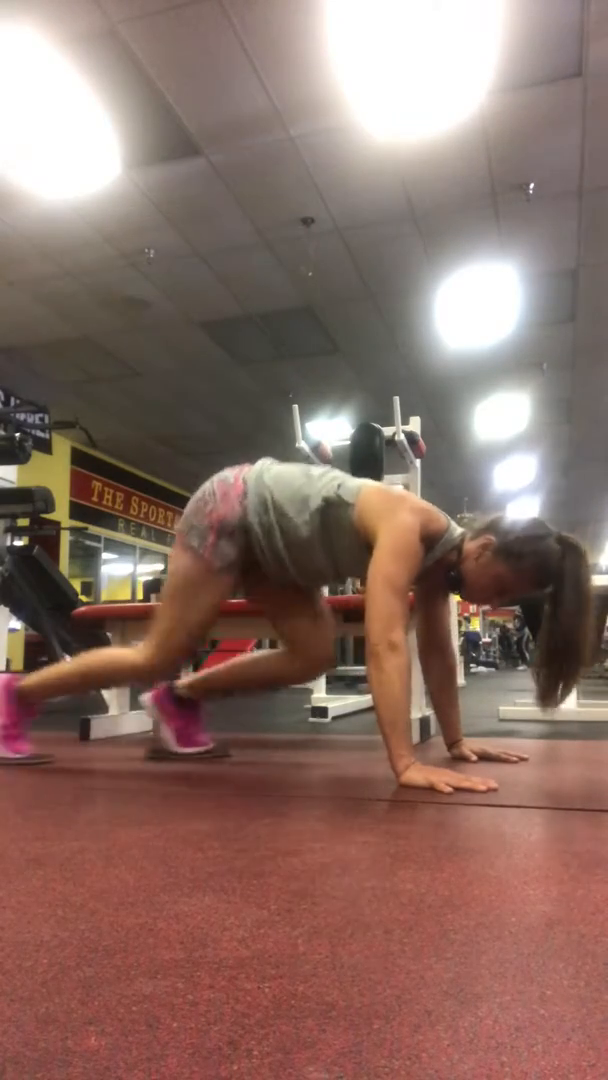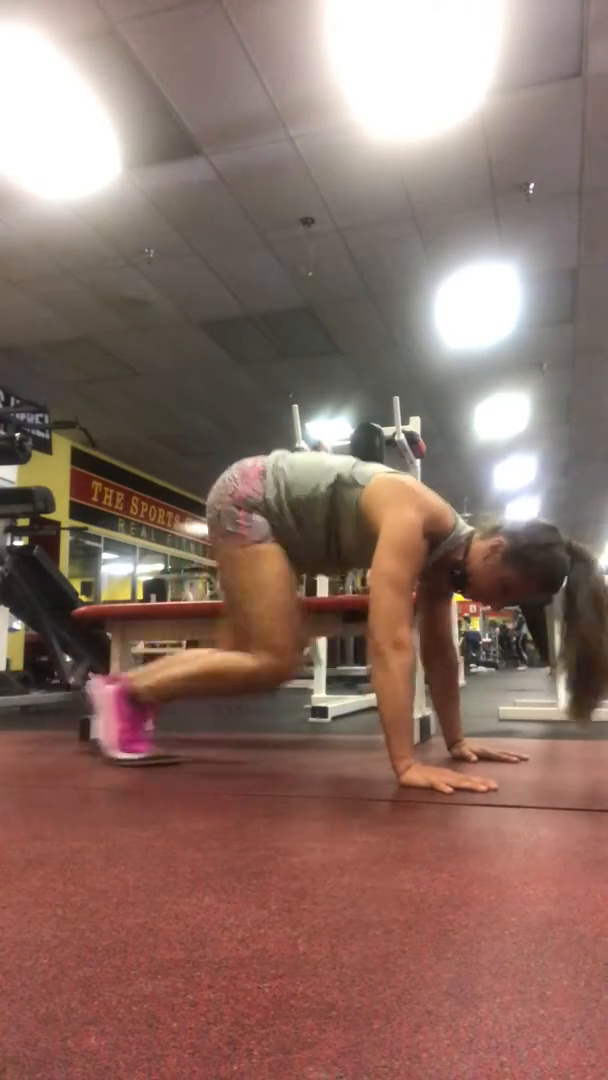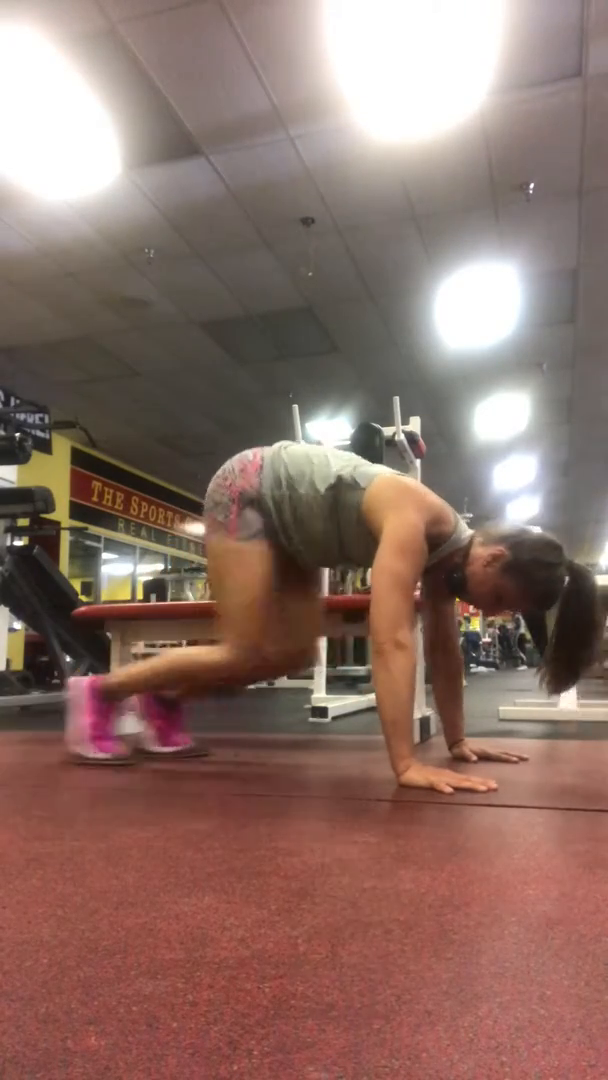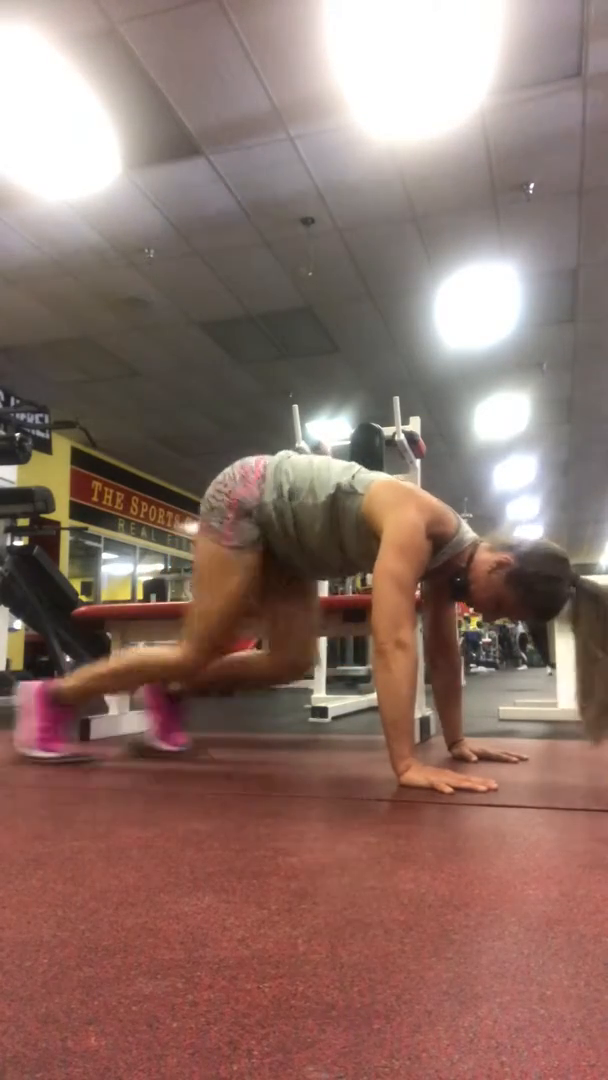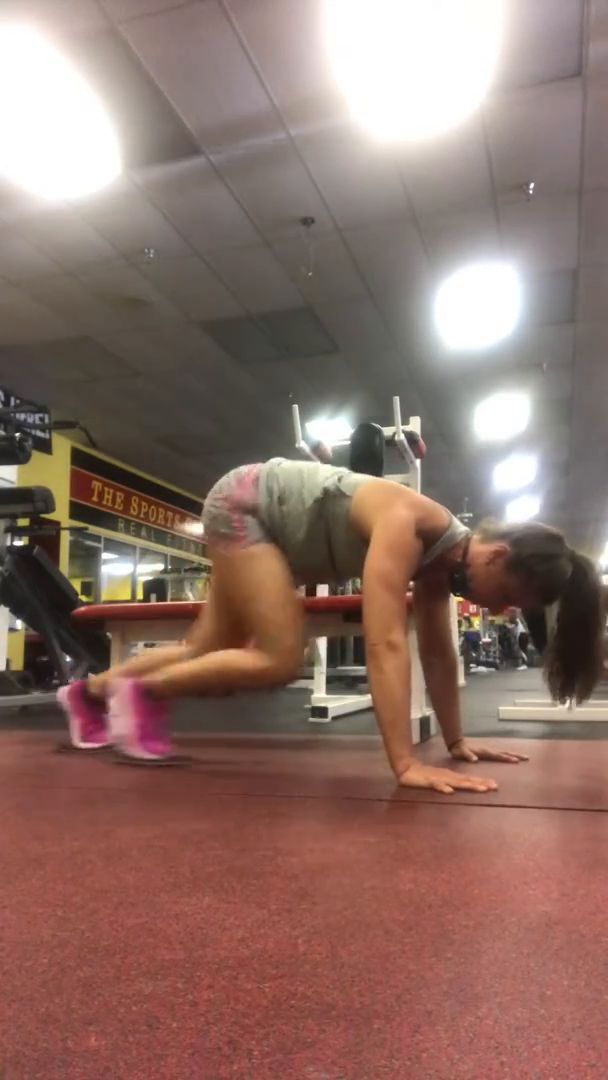
dt=0.5s
person 1, frame 1
left shoulder: (438, 555)
right shoulder: (408, 529)
left elbow: (436, 650)
right elbow: (387, 645)
left wrist: (456, 741)
right wrist: (406, 764)
left hip: (266, 532)
right hip: (230, 512)
left knee: (311, 656)
right knee: (155, 658)
left ankle: (180, 700)
person 1, frame 2
left shoulder: (455, 546)
right shoulder: (412, 524)
left elbow: (439, 646)
right elbow: (390, 643)
left wrist: (457, 741)
right wrist: (407, 765)
left hip: (290, 520)
right hip: (248, 496)
left knee: (250, 654)
right knee: (275, 659)
left ankle: (128, 689)
right ankle: (124, 694)
person 1, frame 3
left shoulder: (452, 549)
right shoulder: (413, 525)
left elbow: (443, 645)
right elbow: (392, 642)
left wrist: (457, 740)
right wrist: (406, 764)
left hip: (290, 519)
right hip: (248, 489)
left knee: (291, 650)
right knee: (245, 655)
left ankle: (161, 698)
right ankle: (101, 690)
person 1, frame 4
left shoulder: (448, 554)
right shoulder: (416, 526)
left elbow: (442, 649)
right elbow: (393, 642)
left wrist: (456, 740)
right wrist: (407, 764)
left hip: (284, 528)
right hip: (250, 497)
left knee: (293, 658)
right knee: (195, 654)
left ankle: (168, 694)
right ankle: (50, 697)
person 1, frame 5
left shoulder: (443, 556)
right shoulder: (405, 525)
left elbow: (437, 648)
right elbow: (386, 643)
left wrist: (456, 741)
right wrist: (406, 764)
left hip: (273, 525)
right hip: (244, 502)
left knee: (207, 652)
right knee: (280, 661)
left ankle: (93, 693)
right ankle: (141, 690)
